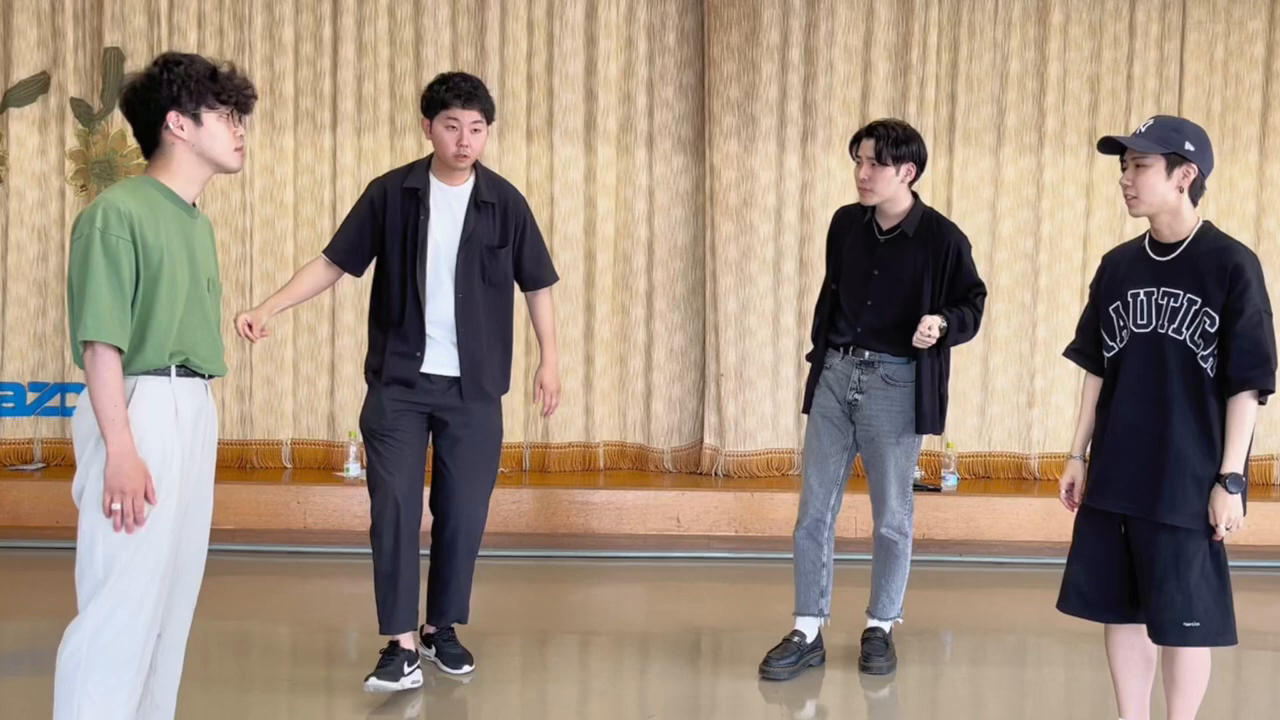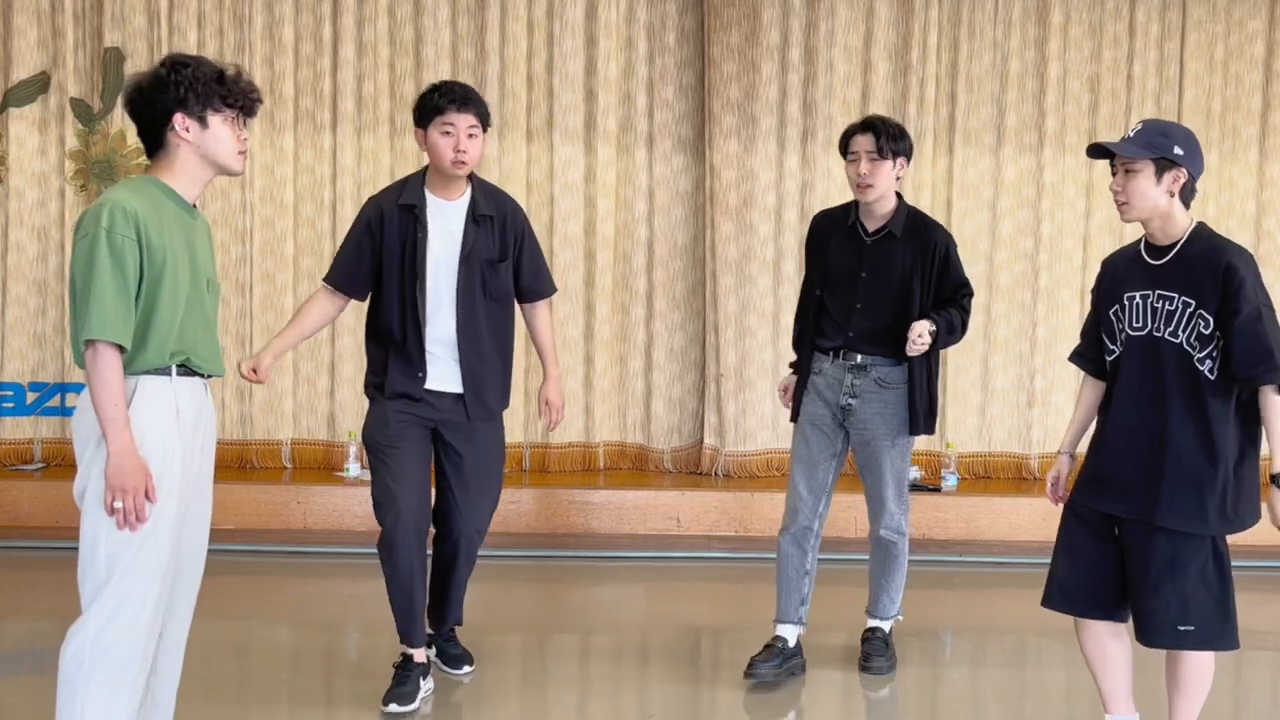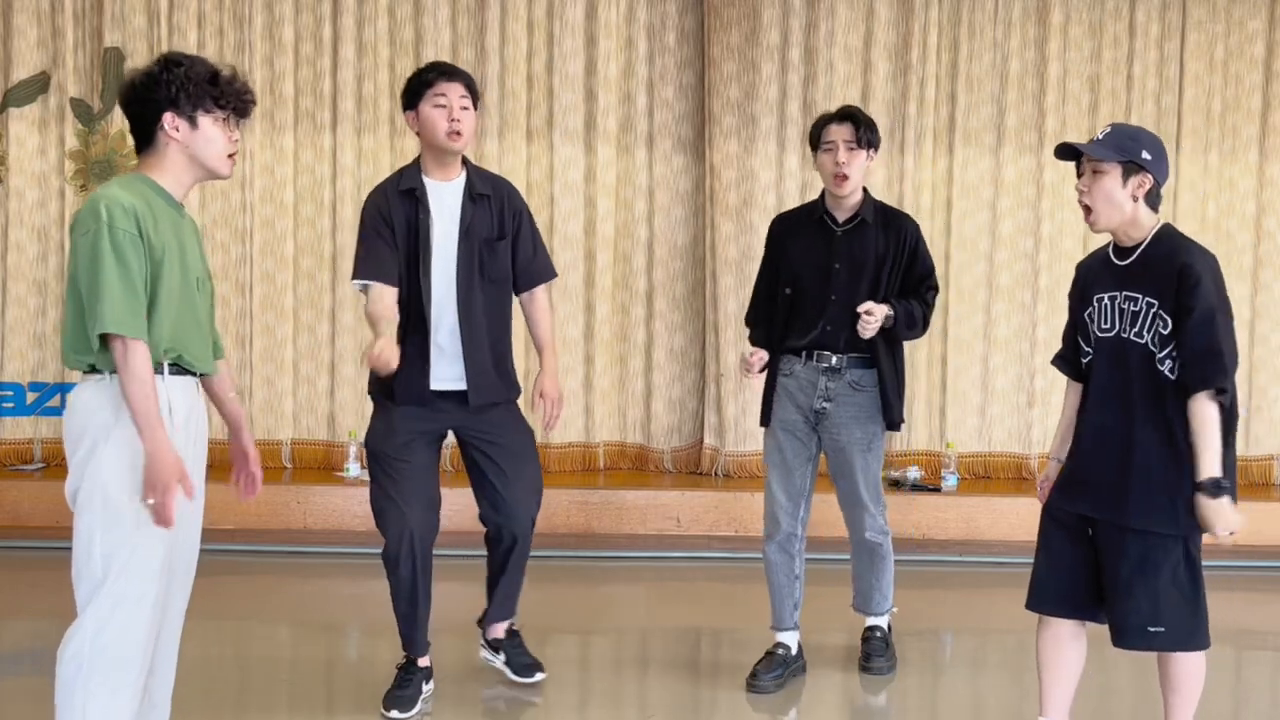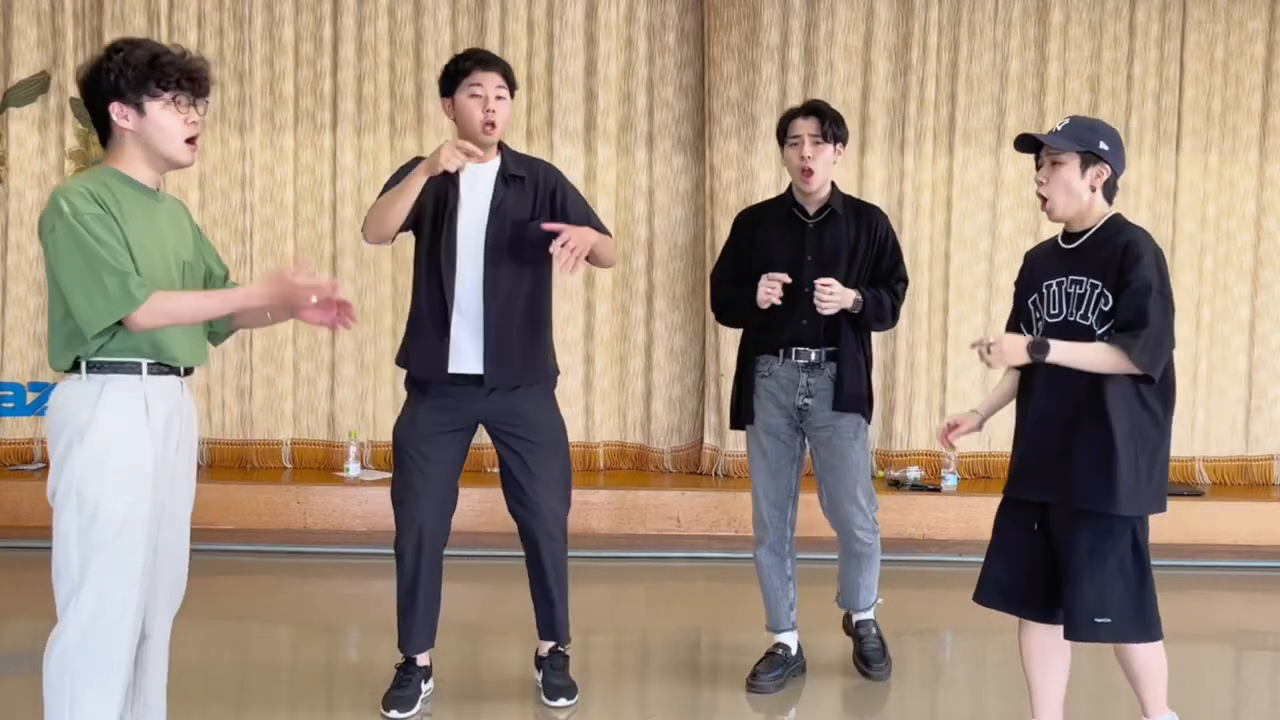
dt=0.3s
person 1, frame 1
left shoulder: (197, 222)
right shoulder: (117, 212)
right elbow: (100, 341)
right wrist: (121, 450)
left hip: (195, 412)
right hip: (139, 411)
left knee: (172, 598)
right knee: (120, 603)
person 1, frame 2
left shoulder: (194, 221)
right shoulder: (121, 211)
right elbow: (101, 340)
right wrist: (121, 448)
left hip: (193, 412)
right hip: (140, 412)
left knee: (171, 599)
right knee: (123, 603)
person 1, frame 3
left shoulder: (183, 223)
right shoulder: (114, 207)
right elbow: (120, 333)
left wrist: (239, 428)
right wrist: (156, 444)
left hip: (175, 412)
right hip: (126, 413)
left knee: (164, 600)
right knee: (115, 602)
person 1, frame 4
left shoulder: (174, 212)
right shoulder: (76, 202)
left elbow: (222, 315)
right elbow: (138, 309)
left wrist: (290, 308)
right wrist: (261, 291)
left hip: (169, 406)
right hip: (107, 407)
left knee: (157, 596)
right knee: (102, 604)
person 2, frame 1
left shoulder: (505, 202)
right shoulder: (390, 193)
left elbow: (537, 285)
right elbow: (332, 262)
left wrist: (549, 358)
right wrist: (267, 308)
left hip: (474, 385)
right hip: (399, 379)
left knee: (464, 513)
right knee: (394, 506)
left ankle: (442, 627)
right ankle: (400, 644)
person 2, frame 2
left shoulder: (504, 214)
right shoulder: (385, 211)
left elbow: (535, 299)
right elbow: (336, 292)
left wrist: (551, 374)
right wrist: (274, 349)
left hip: (476, 397)
right hip: (400, 395)
left knee: (465, 525)
right knee: (402, 520)
left ankle: (443, 627)
right ankle: (414, 657)
person 2, frame 3
left shoulder: (500, 197)
right shoulder: (388, 200)
left elbow: (533, 286)
right elbow: (378, 287)
left wrist: (551, 368)
right wrist: (382, 342)
left hip: (488, 390)
right hip: (407, 396)
left knee: (517, 517)
right knee: (407, 530)
left ankle: (499, 628)
right ankle: (416, 662)
person 2, frame 4
left shoulder: (540, 179)
right shoulder: (422, 175)
left elbow: (610, 252)
right elbow: (373, 231)
left wrist: (586, 238)
right wrist: (428, 168)
left hip: (521, 379)
right hip: (438, 382)
left knee: (545, 516)
right knee: (419, 522)
left ankle: (553, 649)
right ankle: (416, 660)
person 3, frame 1
left shoulder: (1231, 266)
right shoulder: (1117, 265)
left wrist: (1230, 478)
right wrist: (1077, 454)
left hip: (1188, 479)
right hip: (1115, 474)
left knee: (1185, 616)
right knee: (1117, 607)
person 3, frame 2
left shoulder: (1227, 267)
right shoulder: (1117, 269)
right wrist: (1067, 448)
left hip: (1191, 479)
right hip: (1111, 473)
left knee: (1185, 618)
right knee: (1090, 601)
person 3, frame 3
left shoulder: (1189, 266)
right shoulder: (1091, 272)
left elbow: (1208, 382)
left wrist: (1211, 481)
right wrist: (1057, 454)
left hip: (1159, 478)
right hip: (1090, 474)
left knee: (1168, 618)
right knee: (1059, 600)
person 3, frame 4
left shoulder: (1134, 250)
right shoulder: (1039, 260)
left elbow: (1140, 353)
left wrist: (1040, 349)
right wrist: (979, 414)
left hip: (1108, 463)
right hip: (1040, 464)
left knee: (1116, 606)
right knee: (1033, 601)
person 4, frame 1
left shoulder: (942, 238)
right shoulder: (845, 224)
left elbow: (972, 306)
left wrist: (941, 324)
right wrist: (819, 356)
left hip: (896, 382)
right hip: (836, 373)
left knee: (892, 517)
right knee: (814, 509)
left ankle: (879, 628)
right ankle: (807, 631)
person 4, frame 2
left shoulder: (929, 238)
right shoulder: (825, 228)
left elbow: (958, 307)
left wrist: (931, 329)
right wrist: (799, 366)
left hip: (888, 385)
right hip: (824, 379)
left knee: (888, 517)
right knee: (801, 513)
left ankle: (879, 627)
right ankle: (788, 637)
person 4, frame 3
left shoulder: (898, 230)
right shoulder: (787, 228)
left elbow: (923, 305)
right elbow: (765, 302)
left wrist: (888, 315)
right wrist: (759, 347)
left hip: (858, 385)
right hip: (793, 381)
left knee: (866, 517)
right knee: (783, 520)
left ankle: (876, 625)
right ankle: (786, 642)
person 4, frame 4
left shoulder: (867, 222)
right shoulder: (755, 222)
left elbow: (892, 300)
right elbow: (722, 297)
left wrist: (852, 299)
right wrist: (754, 297)
left hip: (837, 381)
right hip: (769, 381)
left knee: (855, 515)
right knee: (771, 521)
left ankle: (861, 617)
right ankle: (785, 642)
